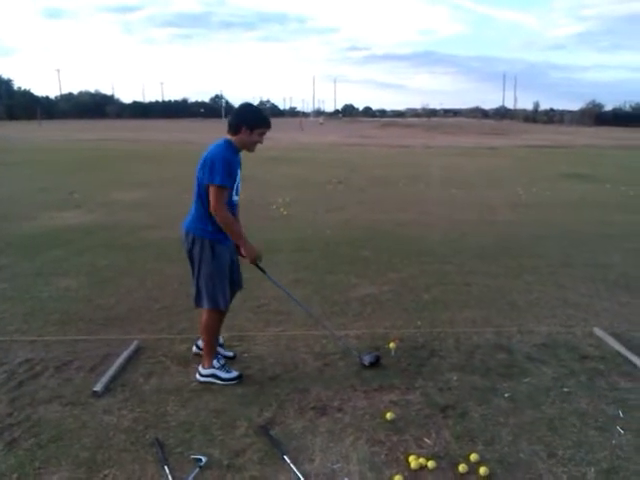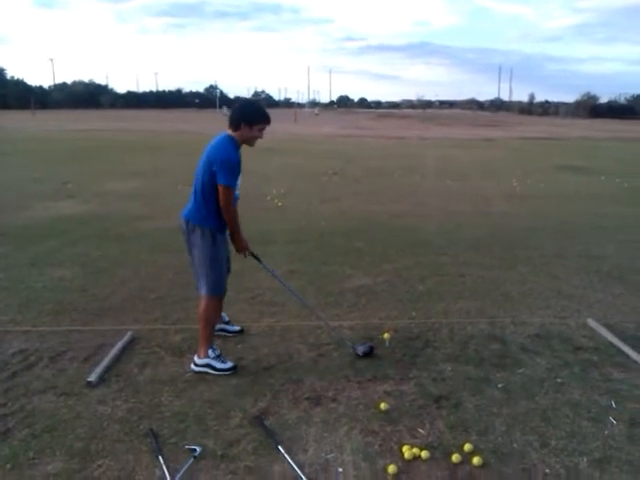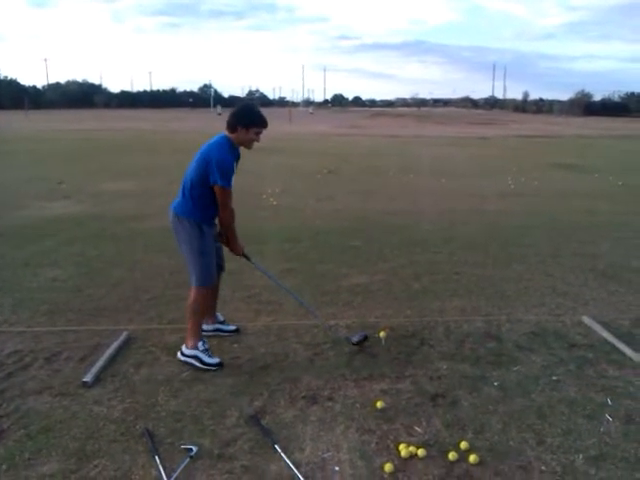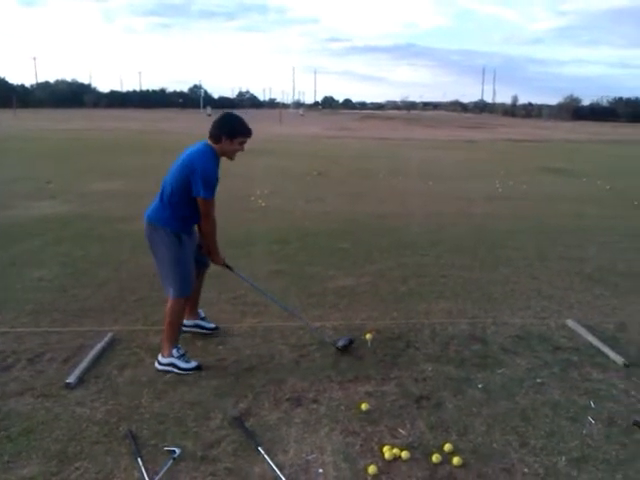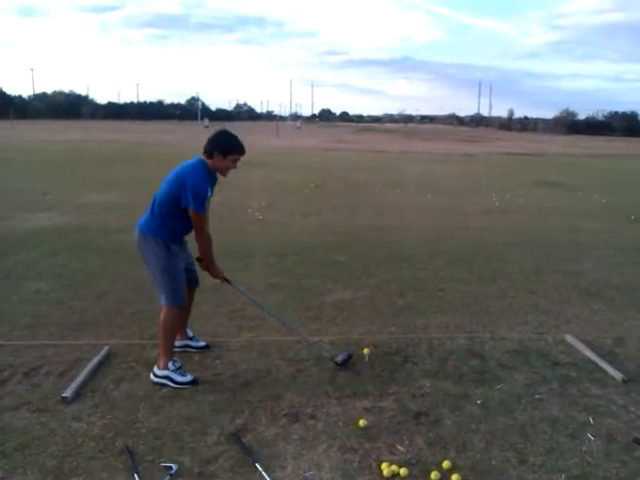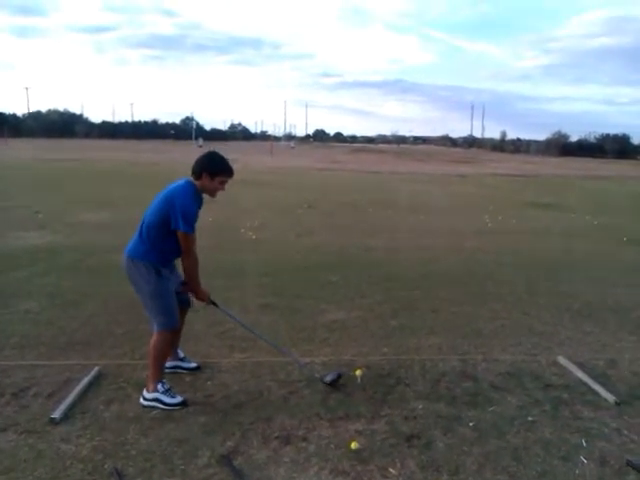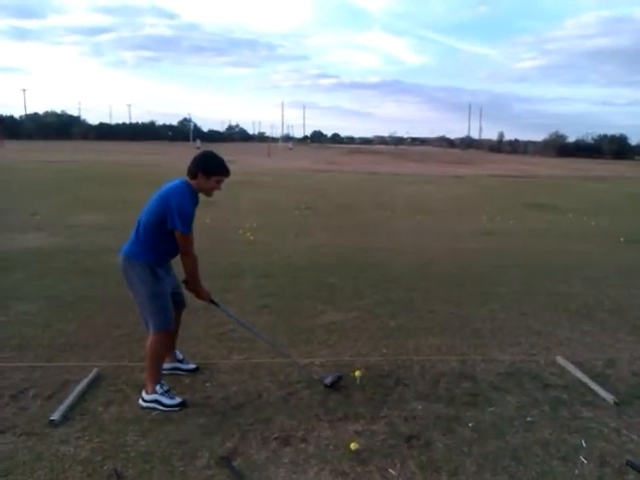
dt=0.4s
person 1, frame 1
left shoulder: (231, 154)
right shoulder: (221, 157)
right elbow: (217, 209)
left wrist: (240, 240)
right wrist: (244, 244)
left hip: (219, 236)
right hip: (206, 237)
left knee: (230, 288)
right knee: (213, 301)
left ankle: (207, 341)
right ankle: (208, 365)
person 1, frame 2
left shoulder: (226, 143)
right shoulder: (227, 155)
right elbow: (227, 205)
left wrist: (235, 232)
right wrist: (238, 238)
left hip: (210, 222)
right hip: (203, 225)
left knee: (221, 274)
right knee: (211, 287)
left ankle: (216, 319)
right ankle: (204, 354)
person 1, frame 3
left shoulder: (226, 146)
right shoulder: (221, 155)
left elbow: (221, 202)
right elbow: (225, 206)
left wrist: (224, 232)
right wrist: (233, 240)
left hip: (201, 217)
right hip: (190, 219)
left knee: (215, 270)
right knee: (202, 280)
left ankle: (210, 321)
right ankle: (191, 345)
person 1, frame 4
left shoulder: (203, 152)
right shoulder: (205, 165)
left elbow: (202, 212)
right elbow: (208, 217)
left wrist: (205, 243)
right wrist: (214, 251)
left hip: (178, 223)
right hip: (166, 228)
left knee: (198, 265)
right knee: (180, 289)
left ankle: (192, 317)
right ankle: (168, 354)
person 1, frame 5
left shoulder: (206, 173)
right shoulder: (195, 178)
left elbow: (200, 225)
right elbow: (201, 230)
left wrist: (205, 258)
right wrist: (212, 265)
left hip: (172, 235)
right hip: (156, 238)
left knee: (189, 284)
right knee: (173, 299)
left ankle: (181, 337)
right ankle: (163, 366)
person 1, frame 6
left shoulder: (188, 190)
right shoulder: (185, 200)
left elbow: (185, 248)
right elbow: (189, 252)
left wrist: (190, 282)
right wrist: (197, 288)
left hip: (160, 259)
right hip: (145, 263)
left knee: (181, 305)
right knee: (166, 323)
left ankle: (172, 357)
right ankle: (153, 389)
person 1, frame 7
left shoulder: (183, 189)
right shoulder: (181, 199)
left elbow: (183, 247)
right elbow: (187, 252)
left wrist: (191, 281)
right wrist: (198, 286)
left hip: (156, 259)
right hip: (141, 263)
left knee: (175, 306)
right knee: (161, 324)
left ankle: (171, 359)
right ankle: (151, 391)
